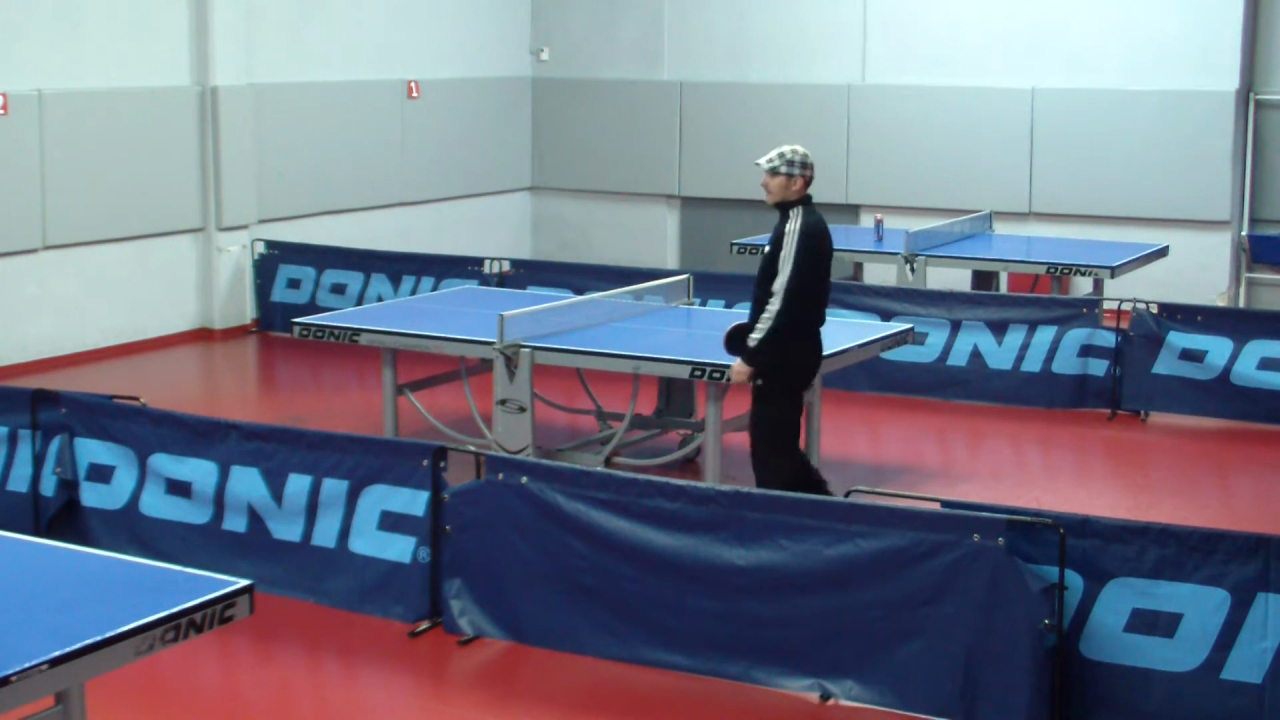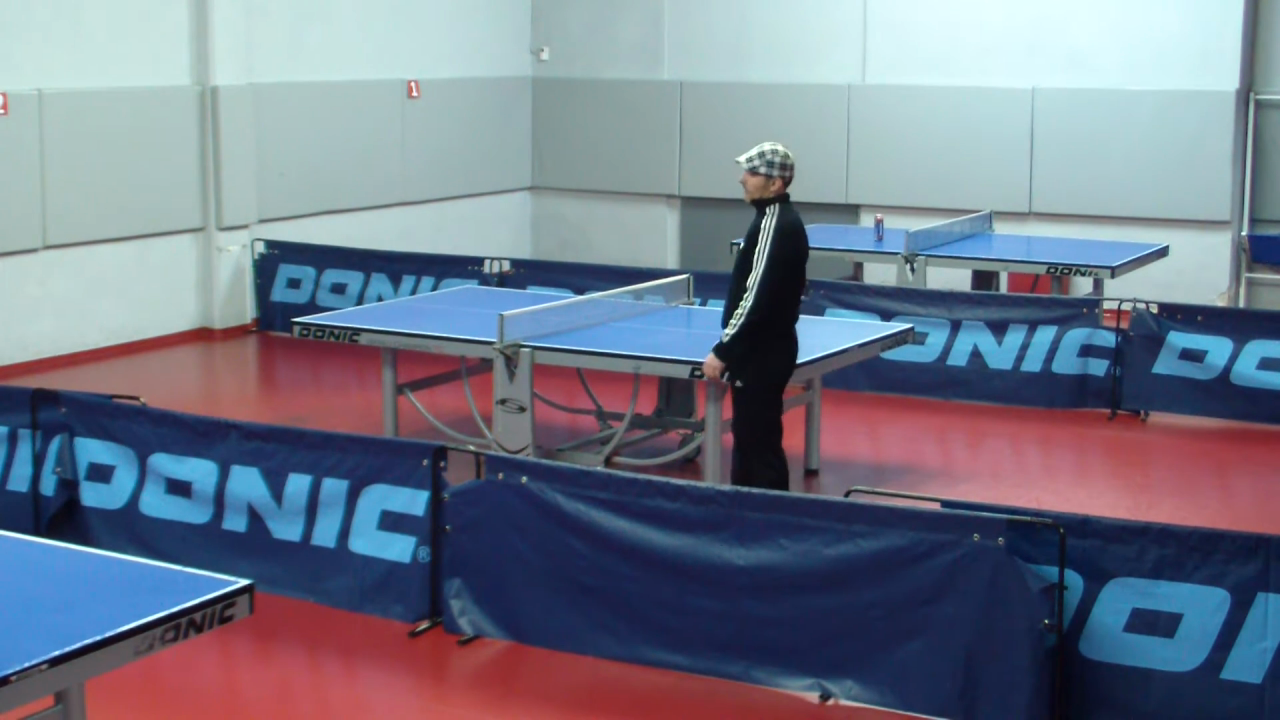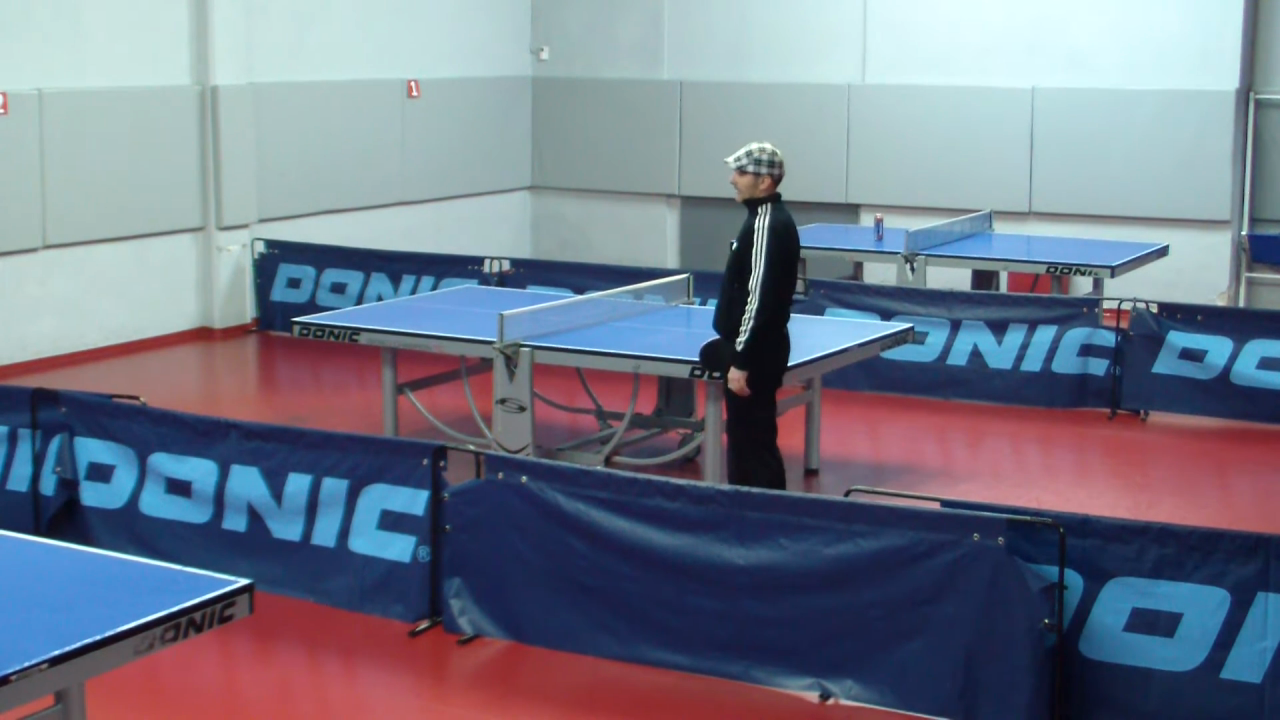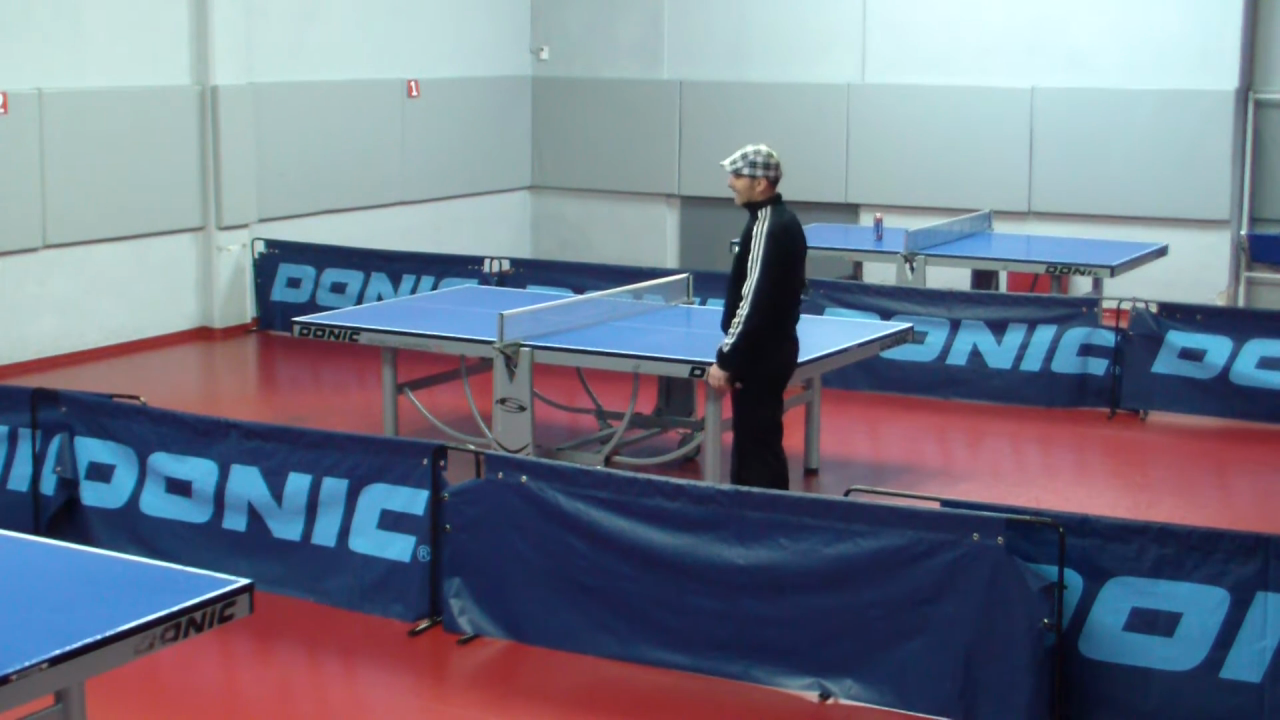
dt=0.4s
person 1, frame 1
left shoulder: (799, 228)
right shoulder: (805, 221)
left elbow: (782, 301)
left wrist: (749, 357)
right wrist: (756, 349)
left hip: (787, 353)
right hip: (790, 348)
left knee: (772, 442)
right knee: (769, 435)
person 1, frame 2
left shoulder: (774, 226)
right shoulder: (782, 219)
left elbow: (756, 298)
left wrist: (721, 351)
right wrist: (730, 348)
left hip: (763, 352)
right hip: (765, 347)
left knee: (759, 442)
right knee: (749, 437)
person 1, frame 3
left shoulder: (766, 226)
right shoulder: (772, 219)
left elbow: (759, 301)
left wrist: (740, 361)
right wrist: (736, 351)
left hip: (756, 354)
right hip: (758, 348)
left knee: (754, 442)
right knee: (744, 437)
person 1, frame 4
left shoulder: (767, 229)
right shoulder: (784, 220)
left elbow: (753, 303)
left wrist: (724, 361)
left hip: (762, 354)
right hip: (775, 346)
left knee: (758, 443)
right knee: (749, 438)
